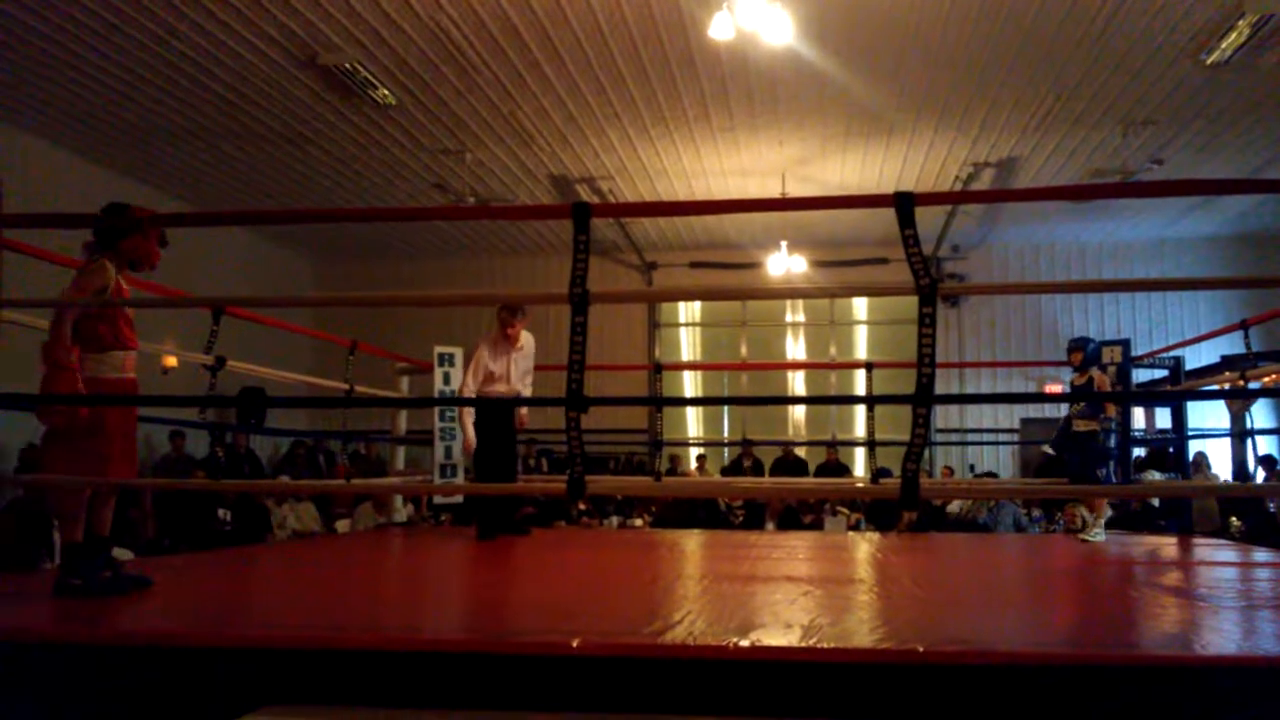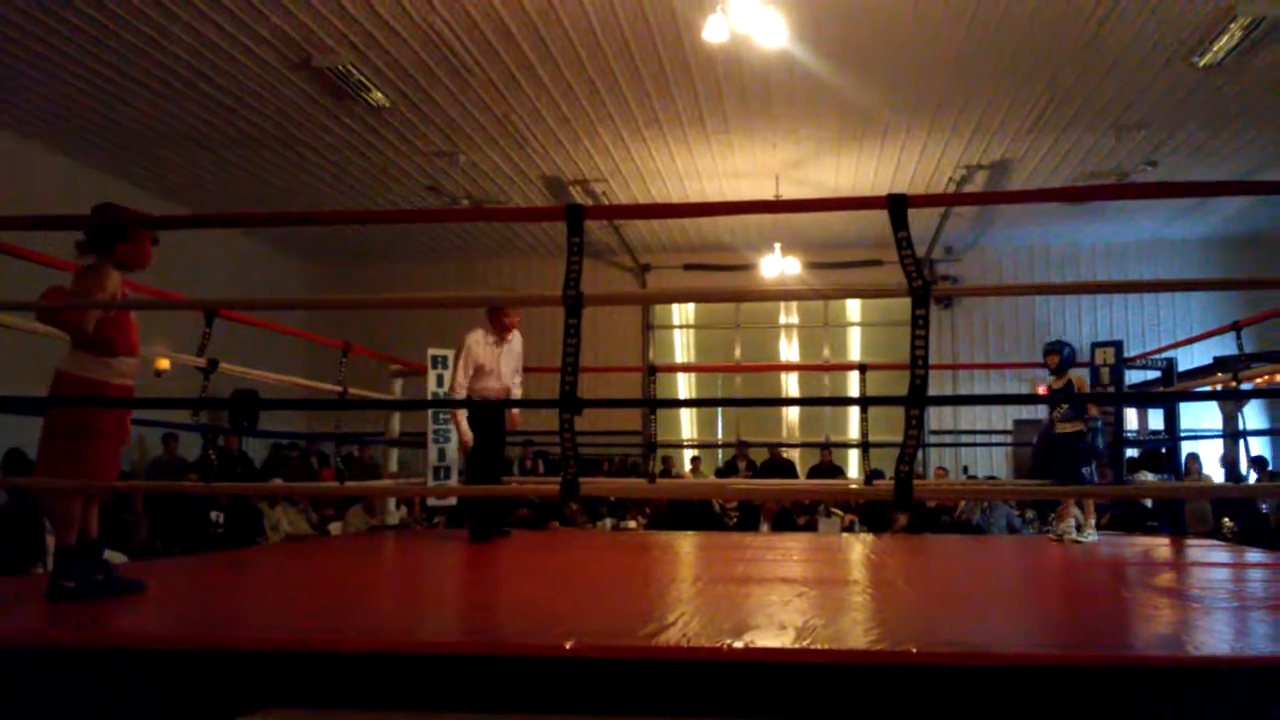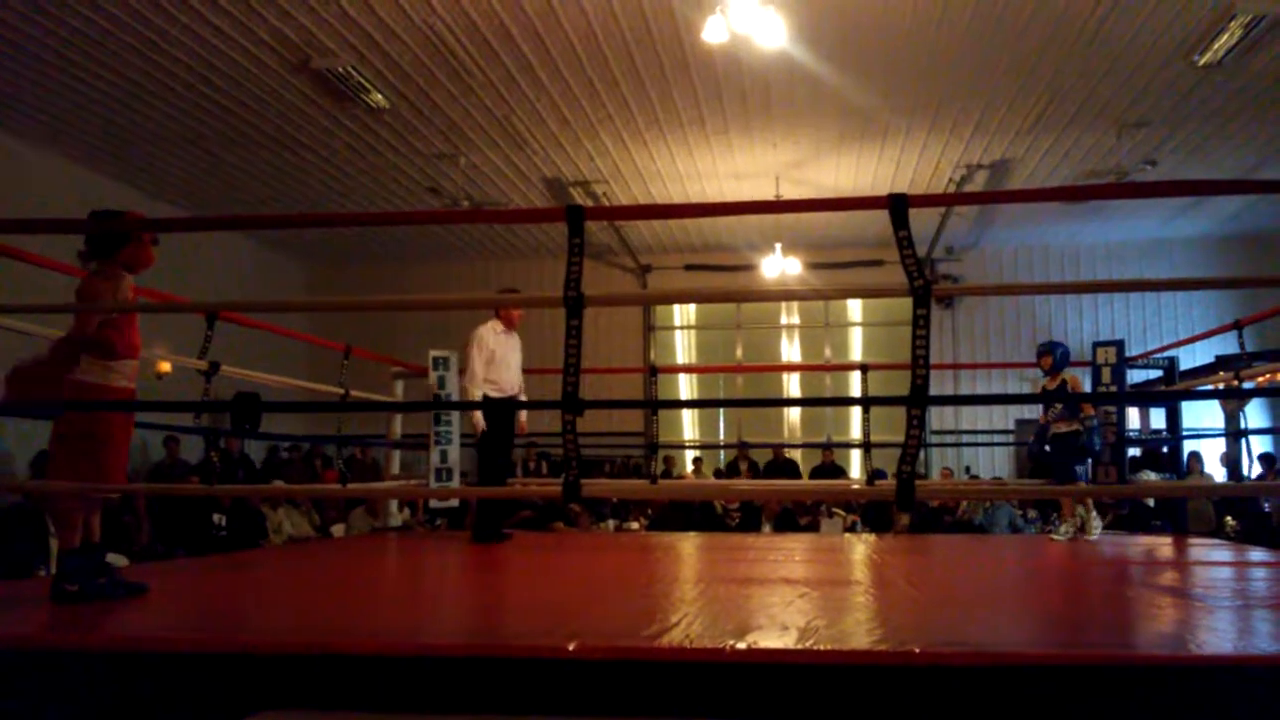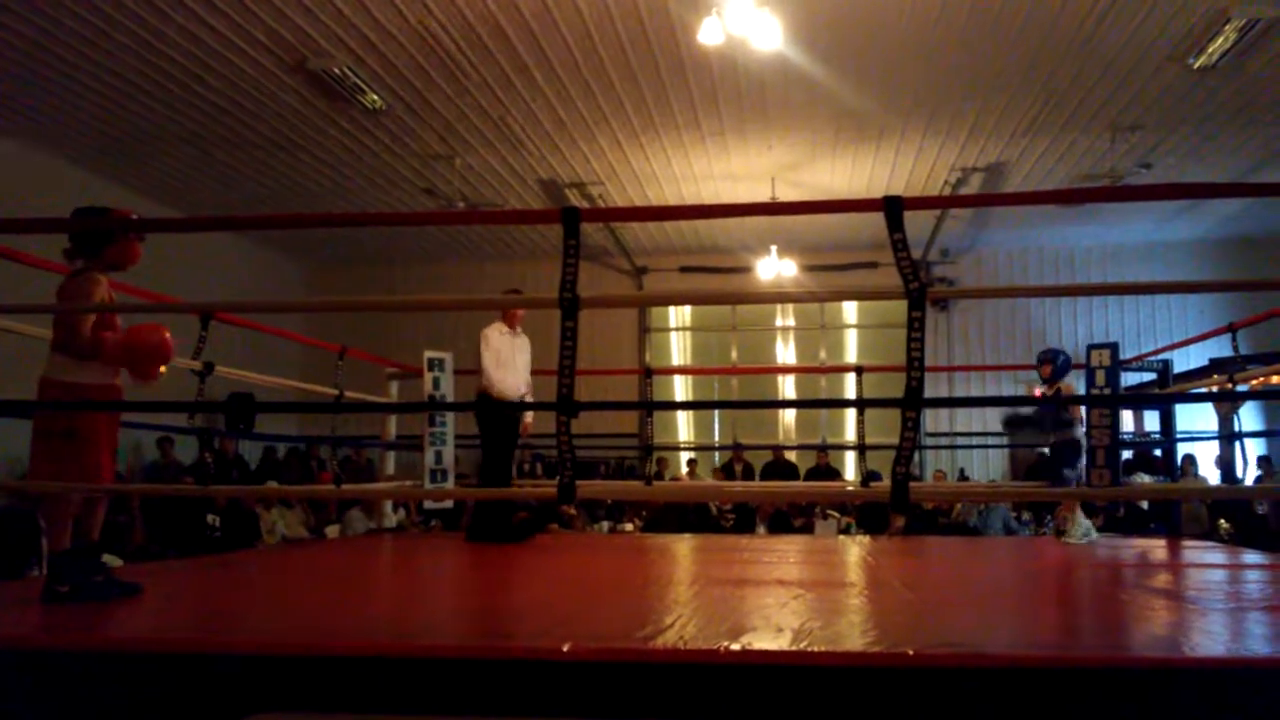
dt=0.7s
person 1, frame 1
left shoulder: (117, 278)
right shoulder: (101, 269)
left elbow: (109, 332)
right elbow: (64, 316)
right wrist: (63, 372)
left hip: (115, 388)
right hip: (91, 386)
left knee: (109, 477)
right knee: (81, 476)
left ankle: (99, 563)
right ankle: (73, 568)
person 1, frame 2
left shoulder: (107, 277)
right shoulder: (105, 275)
left elbow: (80, 324)
right elbow: (83, 326)
right wrist: (60, 313)
left hip: (103, 390)
right hip: (89, 389)
left knee: (90, 479)
right knee: (75, 478)
left ankle: (90, 566)
right ankle: (66, 571)
person 1, frame 3
left shoulder: (104, 281)
right shoulder: (117, 281)
left elbow: (87, 334)
right elbow: (83, 333)
right wrist: (51, 369)
left hip: (104, 394)
right hip: (96, 393)
left knee: (90, 483)
right knee: (82, 483)
left ankle: (93, 569)
right ankle: (69, 575)
person 1, frame 4
left shoulder: (93, 282)
right shoulder: (91, 281)
left elbow: (90, 339)
right elbow: (78, 341)
left wrist: (127, 347)
right wrist: (125, 345)
left hip: (90, 394)
right hip: (75, 394)
left knee: (95, 483)
right knee: (71, 483)
left ankle: (88, 569)
right ankle: (61, 577)
person 2, frame 1
left shoulder: (529, 342)
right shoulder: (485, 349)
right elbow: (467, 390)
left wrist: (523, 408)
right wrist: (468, 432)
left hip: (507, 407)
right hip: (483, 408)
left knee: (509, 463)
right knee: (486, 466)
left ankle: (507, 518)
right ankle: (486, 522)
person 2, frame 2
left shoulder: (516, 339)
right shoulder: (474, 342)
right elbow: (459, 386)
left wrist: (514, 407)
right wrist: (462, 427)
left hip: (497, 406)
right hip: (474, 407)
left knee: (497, 465)
right knee: (477, 467)
left ankle: (493, 522)
right ankle: (479, 527)
person 2, frame 3
left shoulder: (514, 338)
right shoulder: (483, 334)
right elbow: (473, 377)
left wrist: (522, 413)
right wrist: (476, 415)
left hip: (508, 406)
right hip: (489, 406)
left knee: (502, 466)
right knee: (490, 467)
left ankle: (494, 525)
right ankle: (484, 528)
person 2, frame 4
left shoulder: (524, 340)
right shoulder: (489, 335)
right elbow: (488, 374)
left wrist: (527, 414)
right wrist: (510, 395)
left hip: (513, 406)
right hip: (493, 405)
left knee: (496, 466)
right knee: (498, 465)
left ankle: (482, 527)
right ankle: (510, 522)
person 3, frame 1
left shoulder: (1100, 378)
right shoulder: (1074, 381)
left elbow: (1110, 408)
left wrist: (1105, 433)
right wrist: (1061, 435)
left hip: (1094, 434)
right hip: (1076, 435)
left knee: (1098, 479)
right knee: (1078, 477)
left ankle: (1099, 526)
right ankle: (1099, 513)
person 3, frame 2
left shoulder: (1077, 380)
right shoulder: (1050, 385)
left elbow: (1092, 409)
left wrist: (1092, 434)
right wrist: (1044, 439)
left hip: (1078, 435)
right hip: (1059, 438)
left knee: (1083, 480)
right knee: (1063, 480)
left ankle: (1090, 526)
right ankle: (1066, 524)
person 3, frame 3
left shoulder: (1071, 380)
right shoulder: (1044, 387)
left elbow: (1087, 408)
left wrist: (1091, 434)
right wrist: (1038, 440)
left hip: (1074, 434)
right hip: (1055, 437)
left knee: (1077, 478)
right knee: (1062, 481)
left ankle: (1091, 516)
right ankle: (1069, 524)
person 3, frame 4
left shoulder: (1066, 389)
right shoulder: (1044, 393)
left elbow: (1076, 417)
right elbow: (1041, 418)
left wrist: (1053, 418)
left hip: (1072, 441)
right hip: (1056, 444)
left knee: (1067, 484)
right knee: (1061, 486)
left ankle: (1078, 522)
right ankle: (1084, 528)
